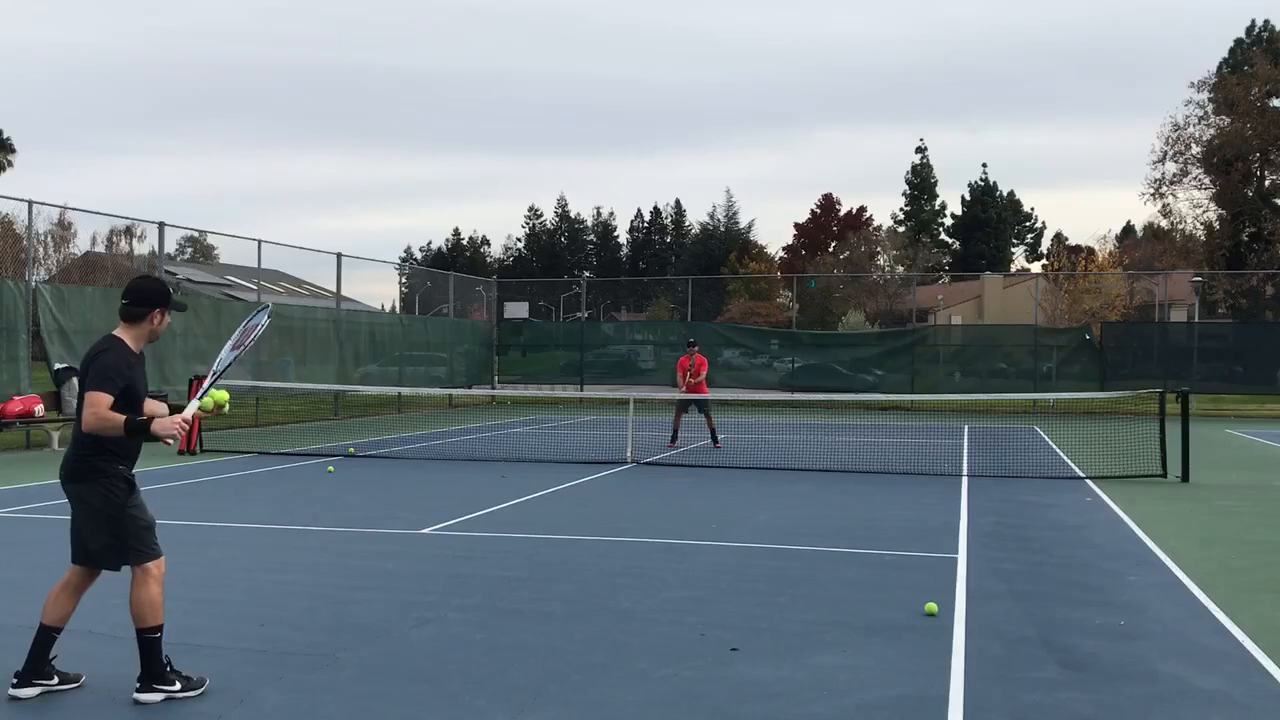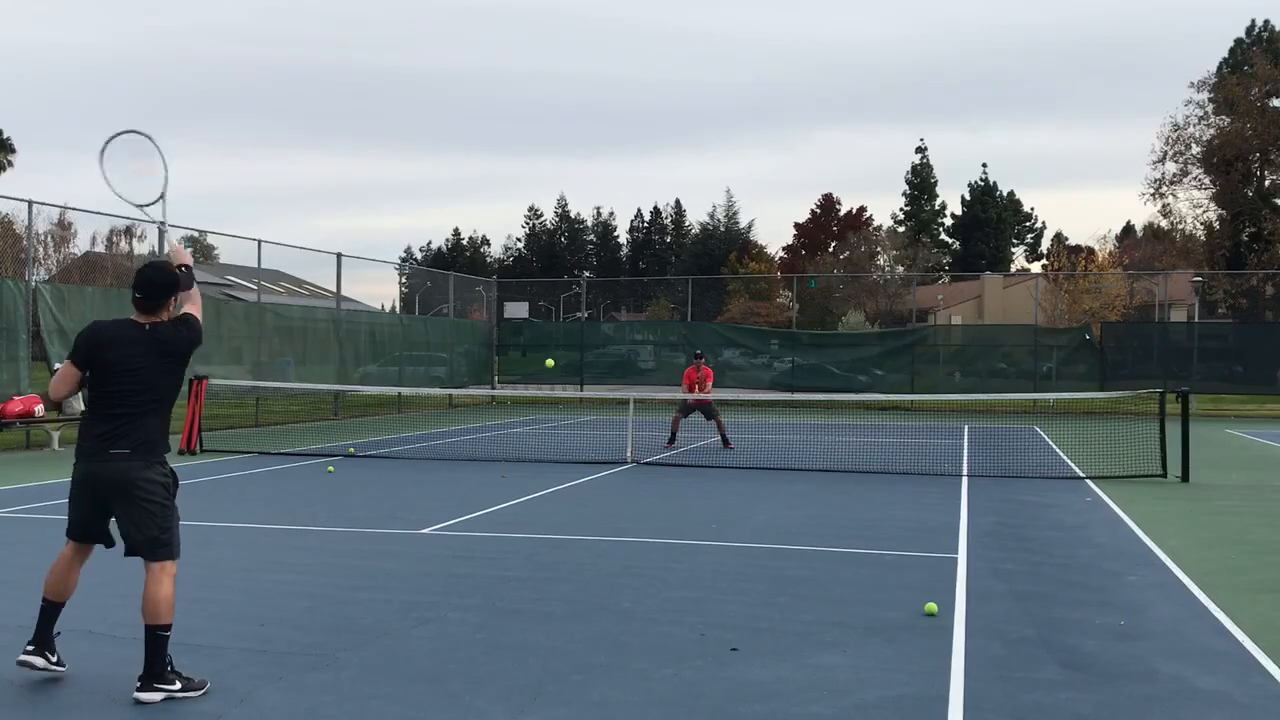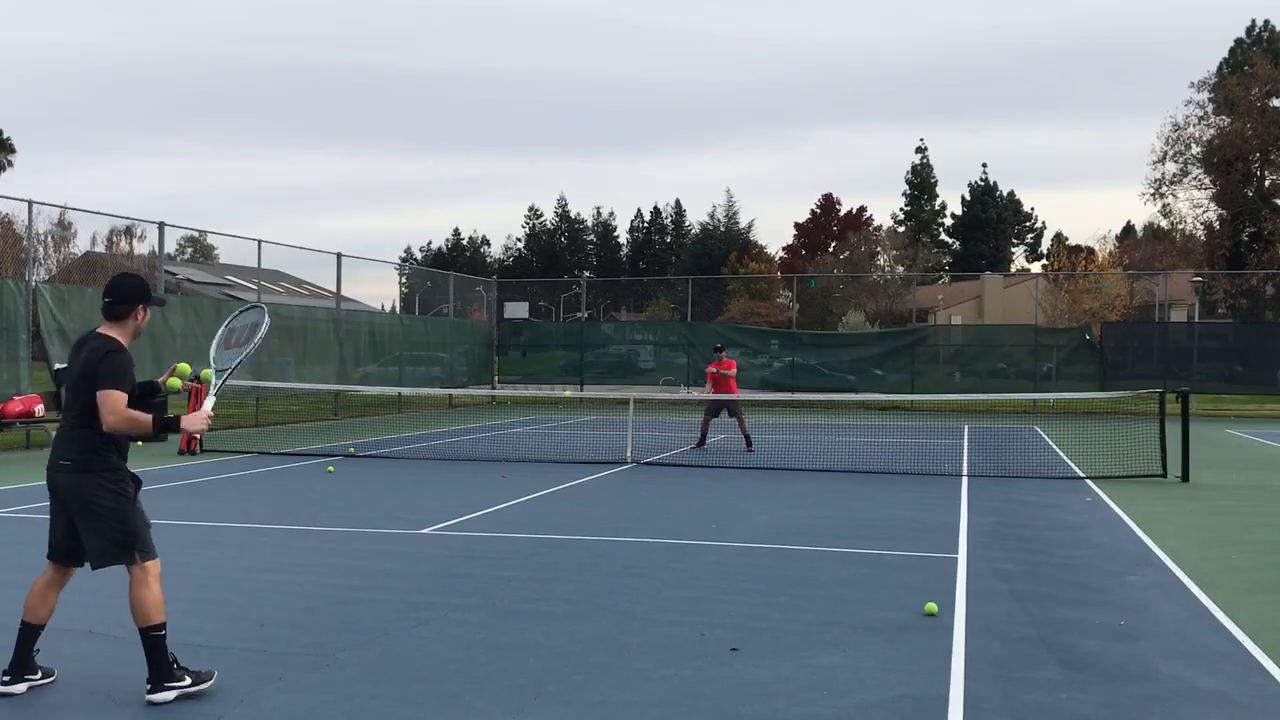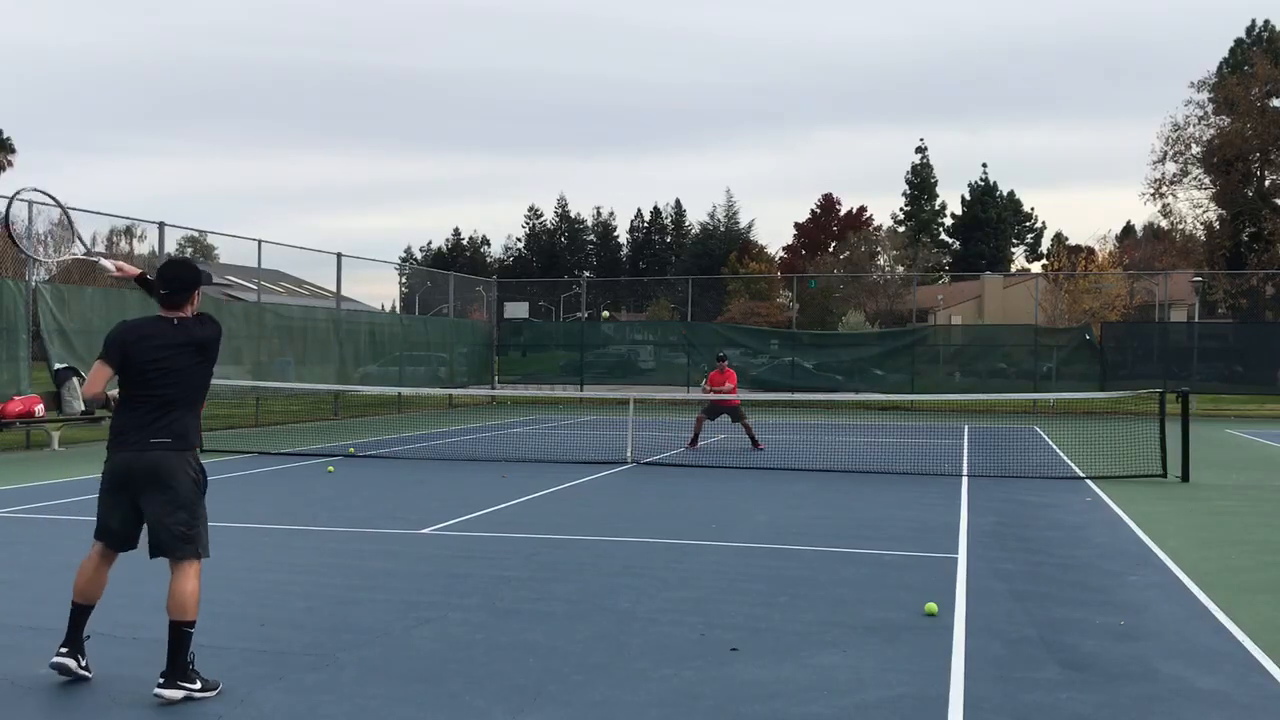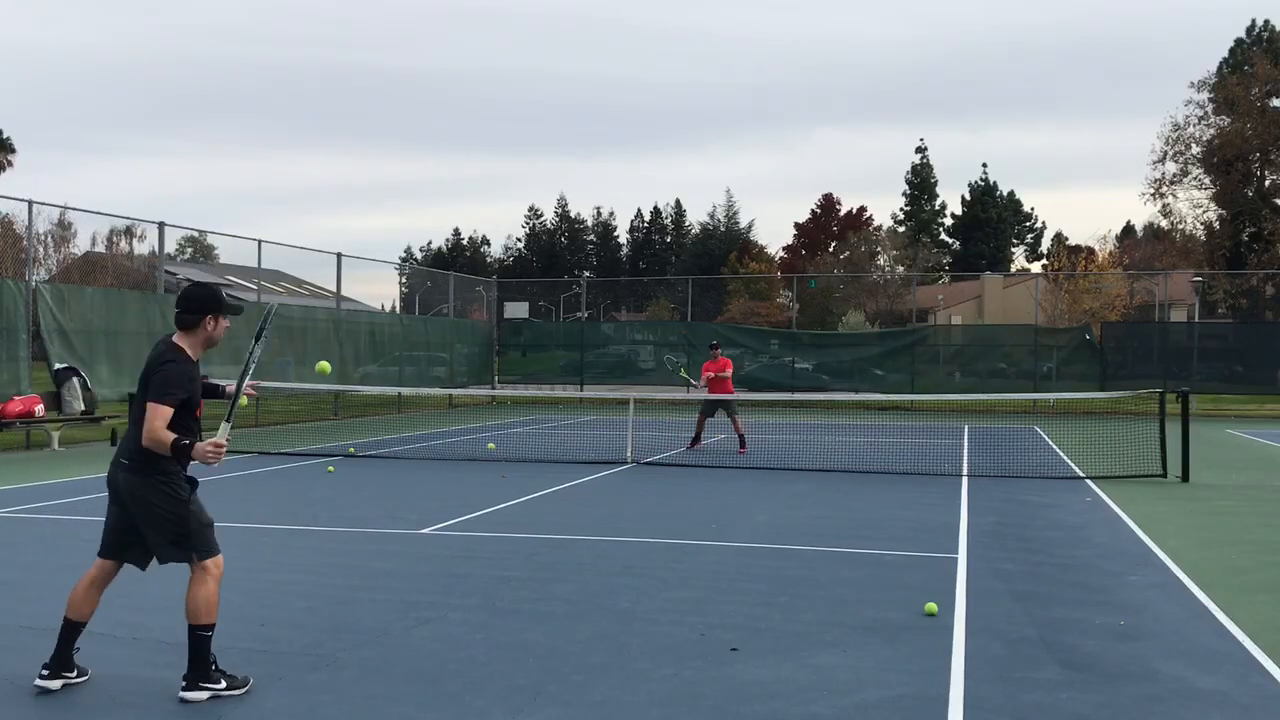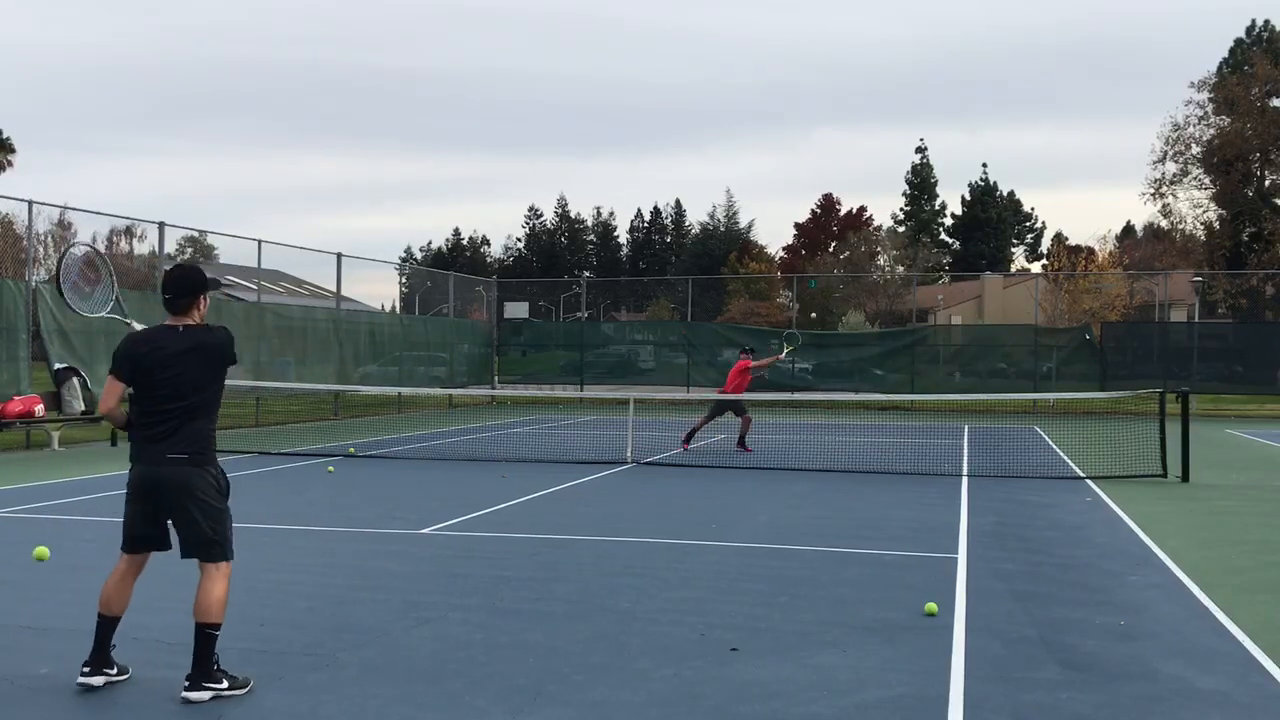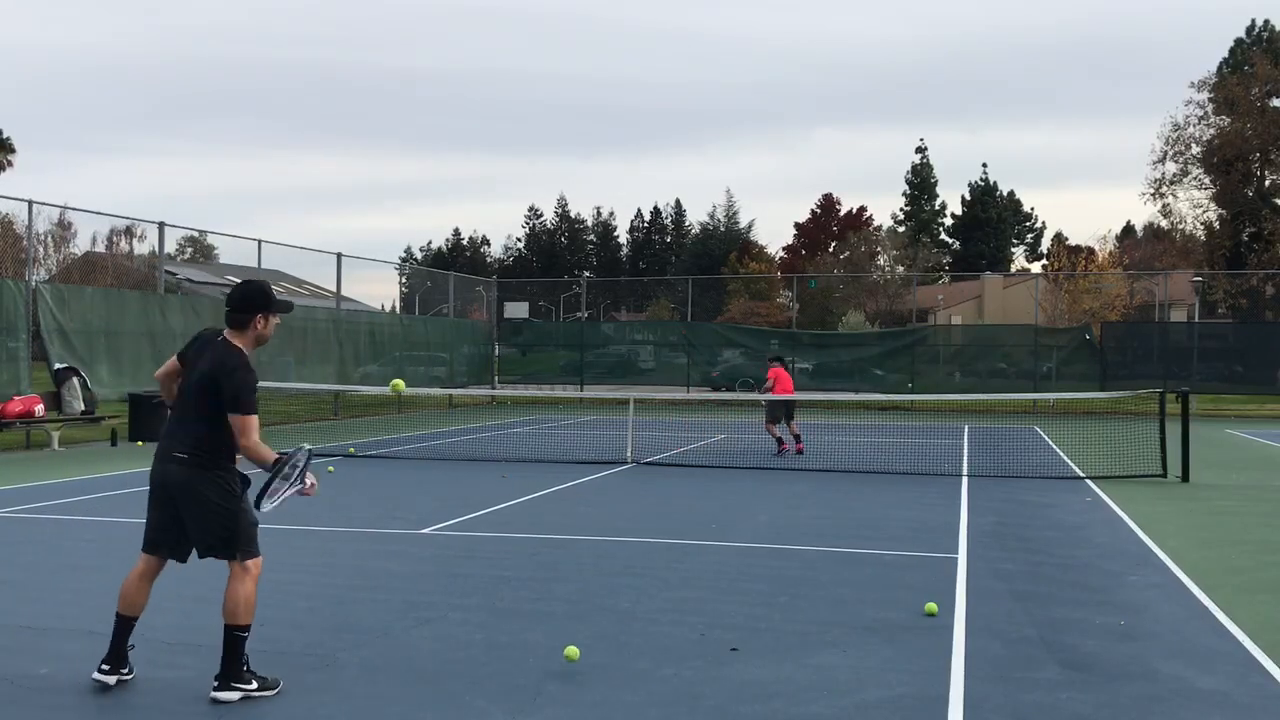
dt=0.7s
person 1, frame 1
left shoulder: (132, 353)
right shoulder: (111, 357)
left elbow: (140, 404)
right elbow: (93, 418)
right wrist: (150, 426)
left hip: (90, 476)
right hip: (101, 478)
left knee: (83, 571)
right knee: (149, 567)
left ankle: (34, 672)
right ankle: (155, 676)
person 1, frame 2
left shoulder: (97, 334)
right shoulder: (177, 337)
left elbow: (57, 393)
right elbow: (193, 309)
right wrist: (185, 268)
left hip: (92, 460)
right hip: (142, 467)
left knee: (76, 548)
right knee: (162, 565)
left ankle: (39, 644)
right ankle: (156, 675)
person 1, frame 3
left shoulder: (87, 344)
right shoulder: (113, 355)
right elbow: (114, 420)
left wrist: (153, 386)
right wrist: (176, 423)
left hip: (65, 472)
right hip: (98, 476)
left knee: (57, 569)
right knee: (146, 567)
right ankle: (164, 675)
person 1, frame 4
left shoulder: (126, 333)
right shoulder: (207, 332)
left elbow: (91, 393)
right elbow: (191, 313)
left wrist: (119, 398)
right wrist: (139, 276)
left hip: (124, 456)
right hip: (175, 461)
left knee: (103, 551)
right knee: (186, 564)
left ankle: (71, 647)
right ankle: (177, 674)
person 1, frame 5
left shoulder: (172, 349)
right shoulder: (175, 370)
right elbow: (153, 436)
left wrist: (223, 390)
right wrist: (196, 448)
left hip: (126, 474)
right hip: (153, 479)
left knee: (103, 567)
right knee: (208, 565)
left ankle: (58, 664)
right ankle: (201, 675)
person 1, frame 6
left shoulder: (135, 344)
right shoulder: (220, 342)
left elbow: (107, 407)
left hip: (145, 467)
right hip: (194, 469)
left knee: (131, 560)
right knee: (216, 567)
left ankle: (97, 661)
right ankle: (203, 674)
person 1, frame 7
left shoulder: (206, 342)
right shoulder: (238, 373)
left elbow: (165, 376)
right elbow: (248, 447)
left hip: (165, 468)
right hip: (207, 477)
left knee: (150, 562)
right knee: (247, 565)
left ankle: (112, 661)
right ankle: (234, 675)
